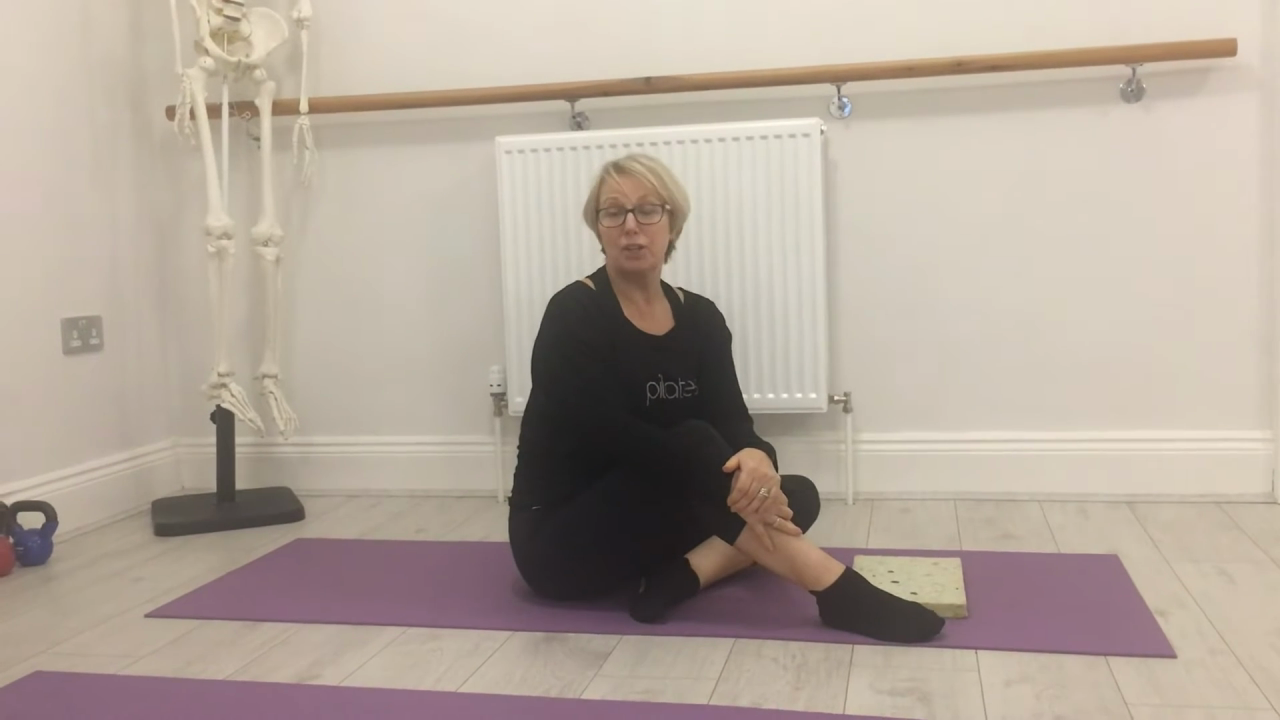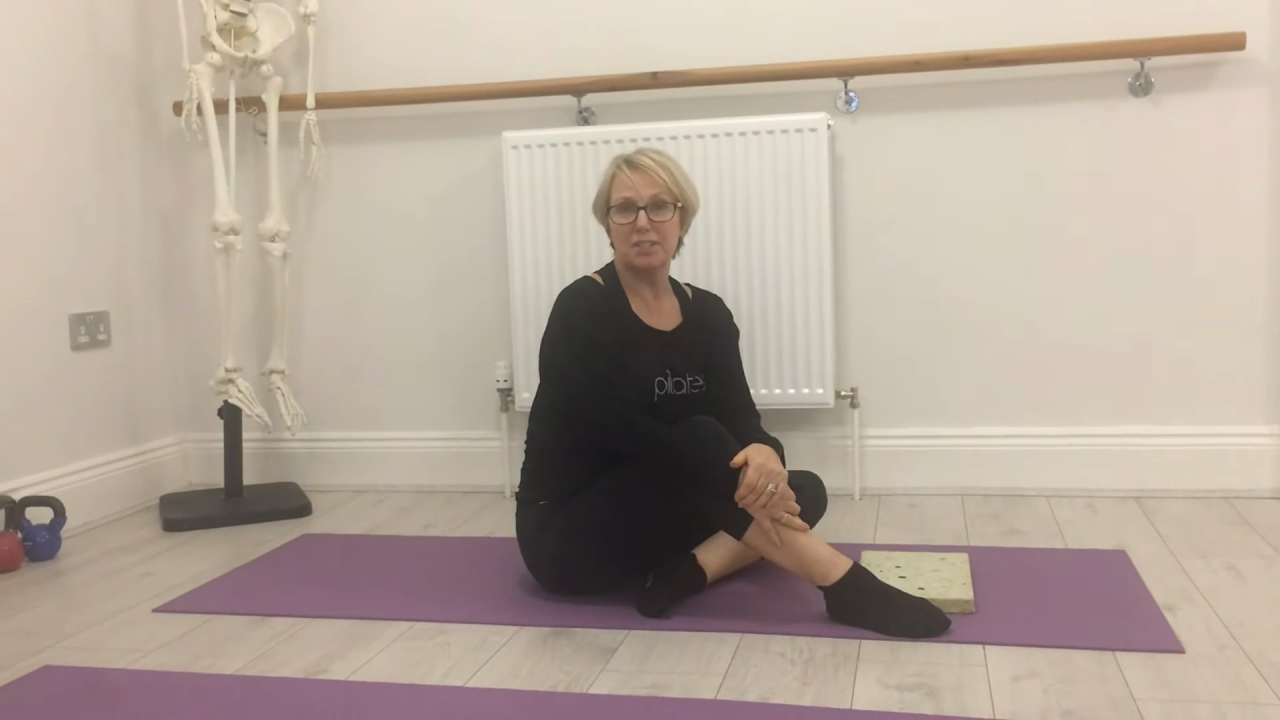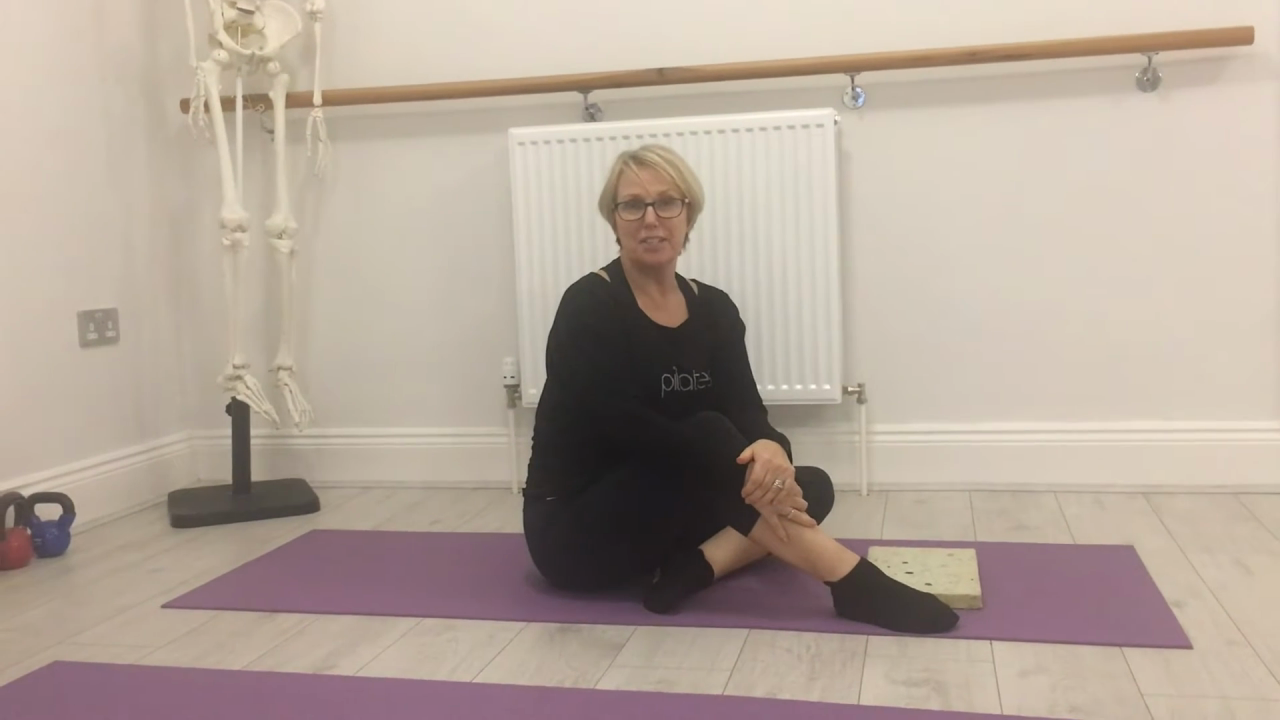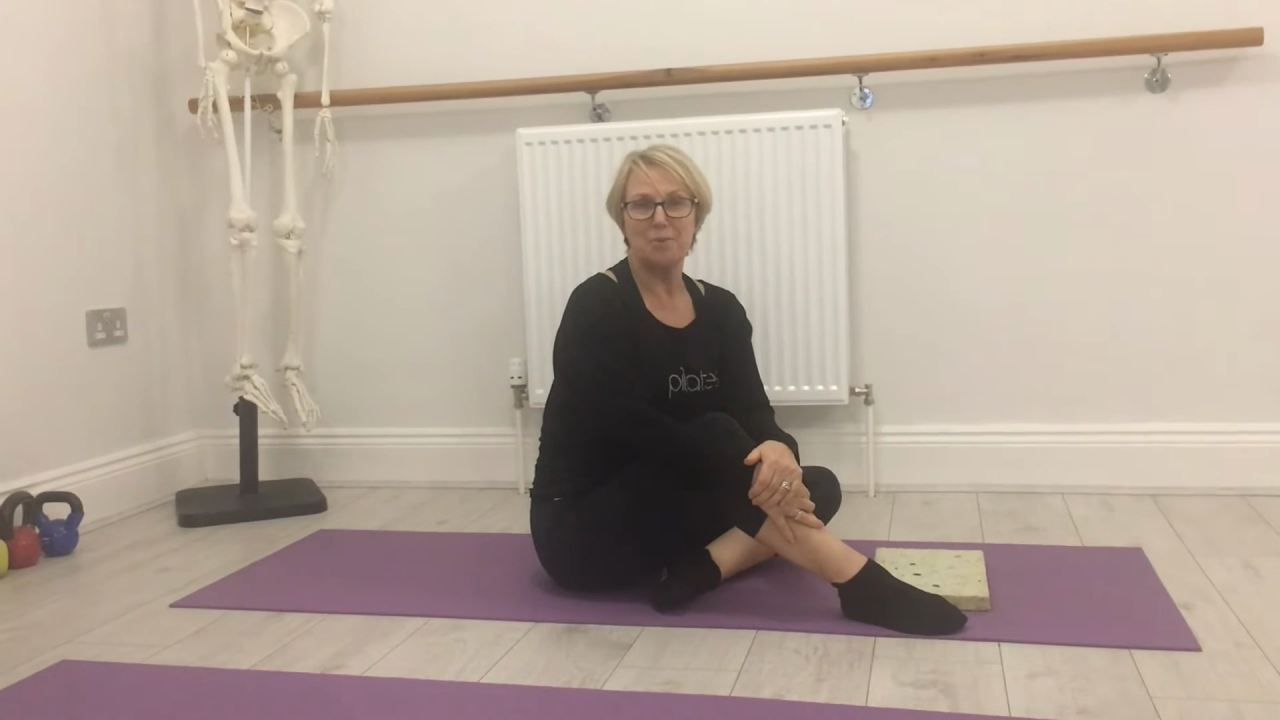
dt=0.5s
person 1, frame 1
left shoulder: (700, 317)
right shoulder: (574, 315)
left elbow: (730, 419)
right elbow: (613, 435)
left wrist: (756, 457)
right wrist: (729, 484)
left hip: (648, 514)
right hip: (558, 539)
left knee: (794, 496)
right knee: (694, 443)
right ankle: (838, 592)
person 1, frame 2
left shoulder: (707, 313)
right shoulder: (582, 311)
left elbow: (738, 415)
right elbow: (621, 431)
left wrist: (762, 453)
right wrist: (738, 480)
left hip: (655, 514)
right hip: (564, 534)
left knee: (802, 491)
right knee: (701, 438)
right ankle: (844, 586)
person 1, frame 3
left shoulder: (714, 309)
right shoulder: (589, 308)
left elbow: (746, 412)
right elbow: (627, 427)
left wrist: (770, 449)
right wrist: (743, 474)
left hip: (662, 509)
right hip: (572, 529)
left knee: (808, 488)
right knee: (709, 434)
right ankle: (851, 581)
person 1, frame 4
left shoulder: (720, 310)
right shoulder: (596, 309)
left elbow: (752, 412)
right elbow: (635, 428)
left wrist: (776, 449)
right wrist: (751, 479)
left hip: (668, 507)
right hip: (578, 530)
left knee: (816, 487)
right knee: (715, 434)
right ankle: (858, 583)
